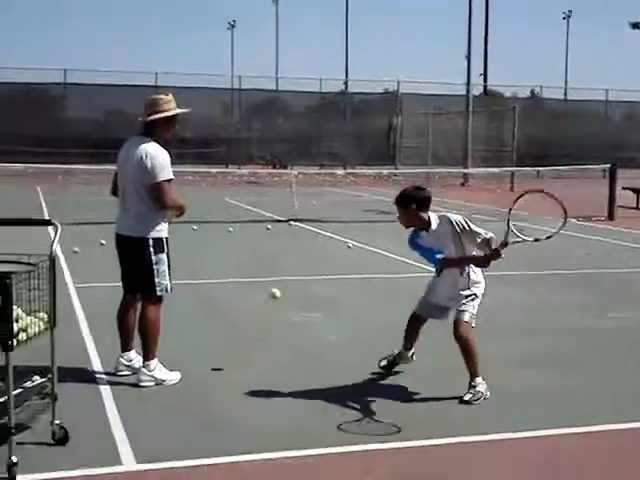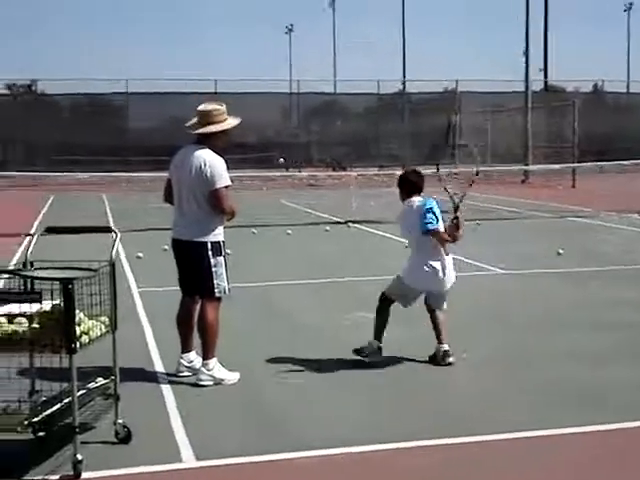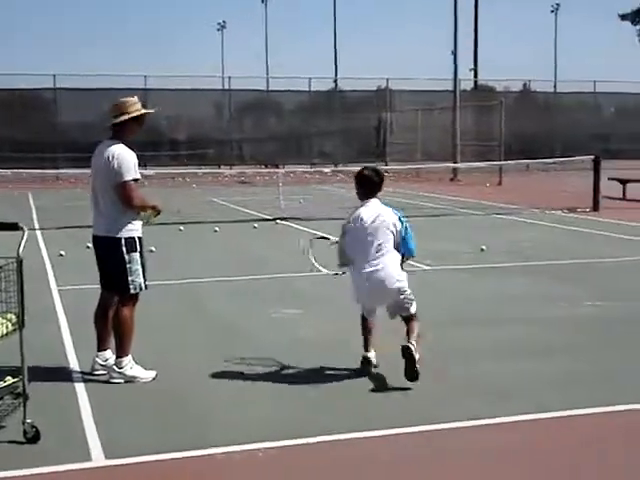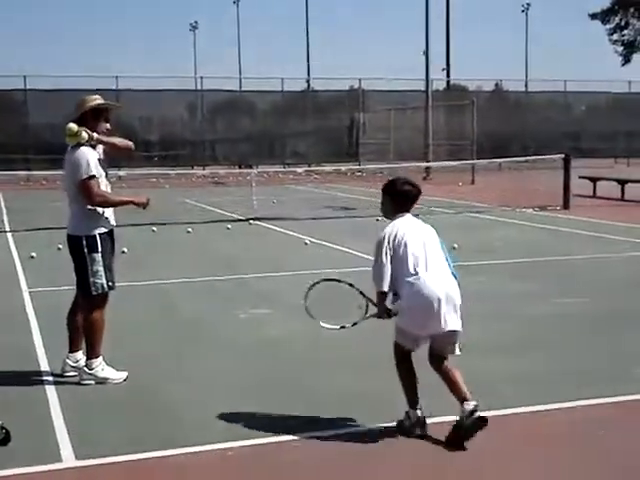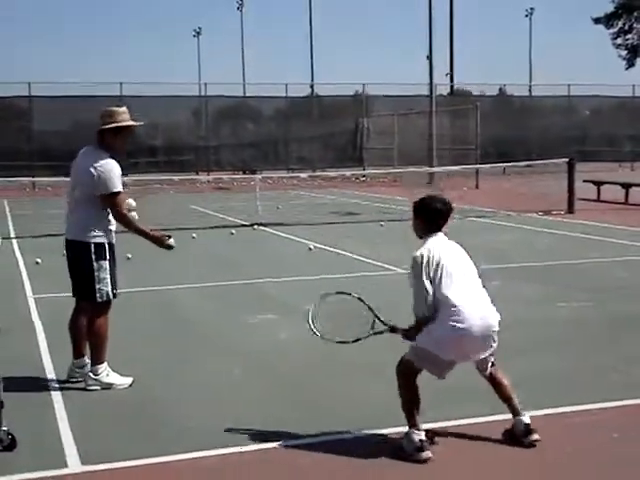
dt=0.7s
person 1, frame 1
left shoulder: (128, 147)
right shoulder: (156, 153)
left elbow: (116, 189)
right elbow: (166, 200)
right wrist: (181, 205)
left hip: (125, 232)
right hip: (147, 237)
left knee: (131, 296)
right knee: (152, 300)
left ankle: (127, 357)
right ankle: (149, 367)
person 1, frame 2
left shoulder: (180, 156)
right shoulder: (213, 161)
left elbow: (169, 196)
right elbow: (223, 206)
right wrist: (232, 211)
left hip: (181, 237)
right hip: (205, 240)
left knee: (190, 298)
right knee: (211, 301)
left ankle: (187, 358)
right ankle: (209, 367)
person 1, frame 3
left shoulder: (101, 151)
right shoulder: (124, 155)
right elbow: (132, 200)
left wrist: (143, 206)
right wrist: (152, 205)
left hip: (103, 233)
right hip: (122, 236)
left knee: (109, 296)
right knee: (127, 299)
left ankle: (103, 357)
right ankle: (122, 364)
person 1, frame 4
left shoulder: (94, 148)
right shoulder: (82, 154)
left elbow: (129, 146)
right elbow: (95, 197)
left wrist: (100, 139)
right wrist: (132, 200)
left hip: (94, 232)
right hip: (91, 235)
left knee: (84, 297)
right knee: (97, 300)
left ankle: (74, 359)
right ankle: (93, 366)
person 1, frame 5
left shoulder: (85, 154)
right shoulder: (107, 166)
right elbow: (119, 214)
left wrist: (118, 200)
right wrist: (151, 236)
left hip: (76, 238)
right hip: (93, 242)
left knee: (84, 304)
right knee: (100, 306)
left ankle: (79, 365)
right ankle: (98, 372)
person 2, frame 1
left shoulder: (452, 221)
right shoulder: (415, 239)
left elbow: (485, 238)
right elbow: (442, 262)
left wrist: (492, 251)
right wrist: (473, 258)
left hip: (468, 284)
right hip: (441, 284)
left knee: (461, 331)
right knee: (415, 321)
left ankle: (478, 383)
right ankle: (405, 354)
person 2, frame 2
left shoulder: (403, 215)
right shoulder: (428, 205)
right elbow: (432, 231)
left wrist: (450, 231)
right wrist: (449, 238)
left hip: (418, 270)
right hip: (441, 270)
left knee: (385, 299)
right knee: (433, 306)
left ankle: (376, 345)
right ankle: (443, 348)
person 2, frame 3
left shoulder: (352, 220)
right shoulder: (394, 216)
left elbow: (343, 260)
right elbow: (408, 253)
left hip: (364, 280)
right hip: (391, 278)
left knee: (368, 313)
right knee: (411, 317)
left ankle: (368, 355)
right ankle: (410, 345)
person 2, frame 4
left shoulder: (389, 233)
right shoulder: (428, 229)
left elbow: (383, 279)
left wrist: (381, 306)
left hip: (419, 297)
right hip: (449, 294)
left knee: (402, 353)
right knee: (439, 359)
left ankle: (414, 417)
right ankle: (468, 406)
person 2, frame 5
left shoulder: (422, 256)
right shoulder: (458, 251)
left elbow: (425, 308)
left wrist: (415, 330)
left hip: (456, 325)
right hip: (486, 321)
left knee: (405, 371)
right knee: (489, 370)
left ankle: (416, 437)
right ankle: (523, 425)
